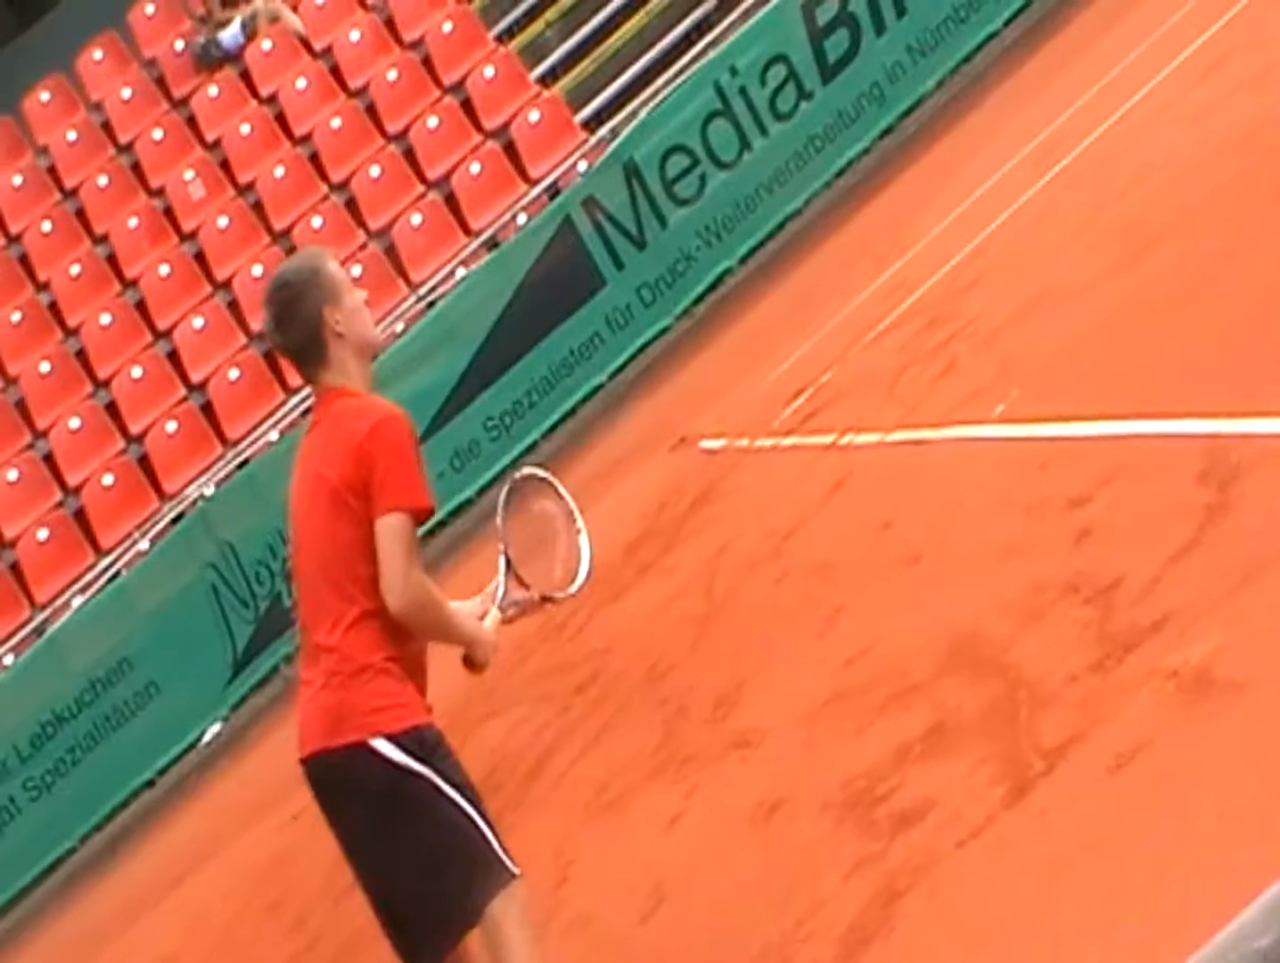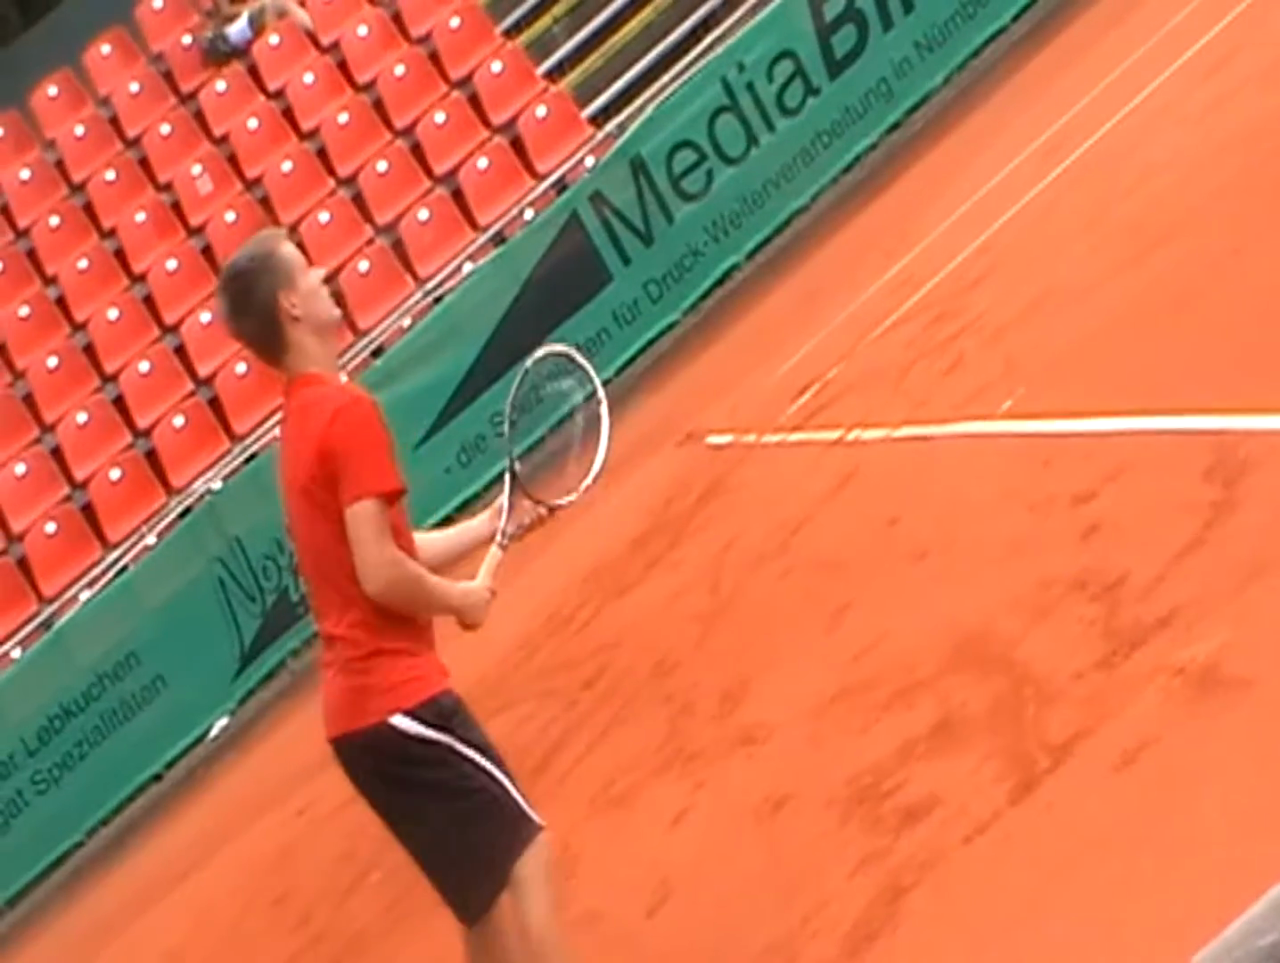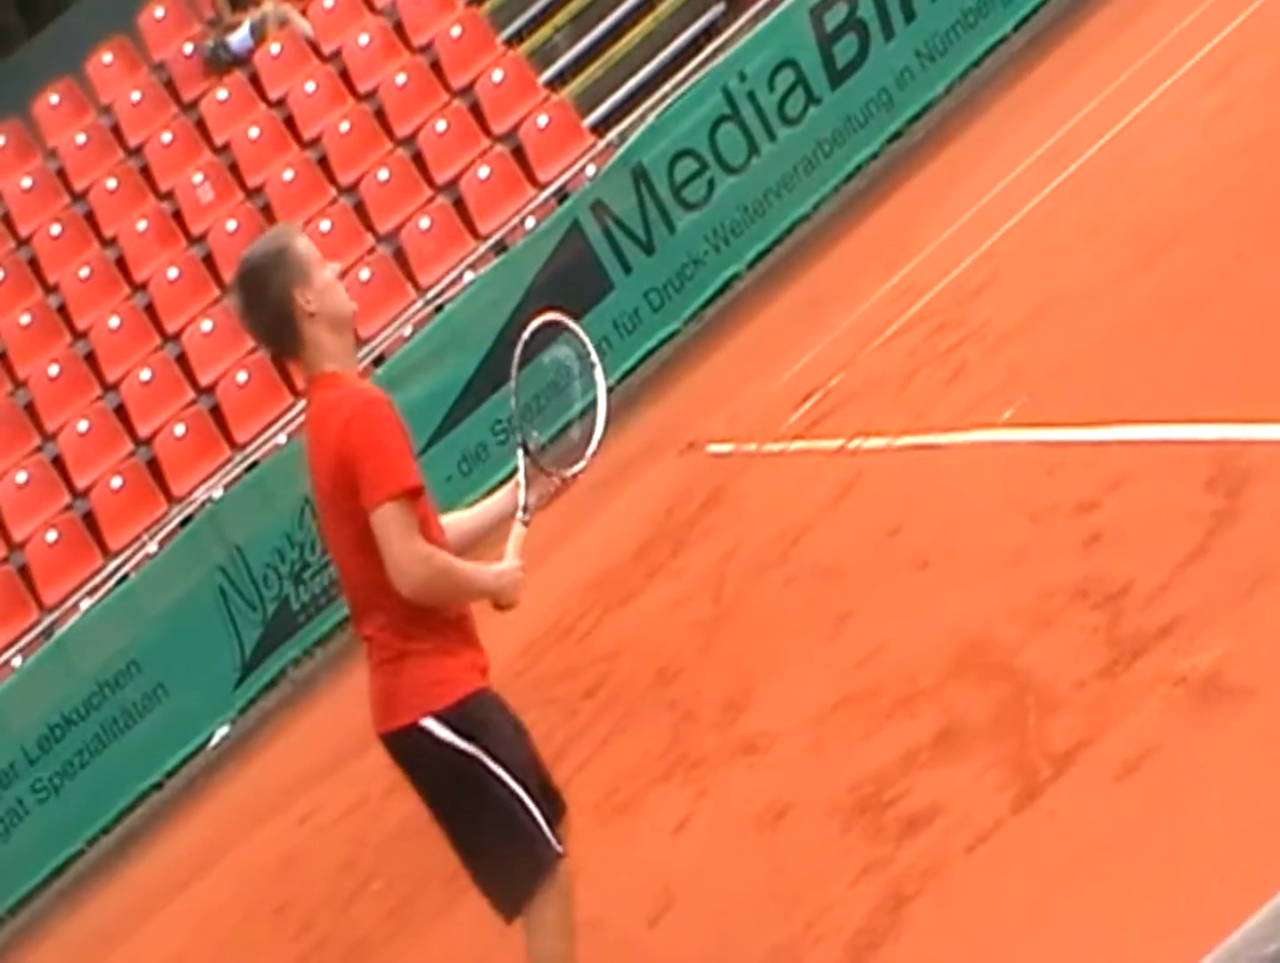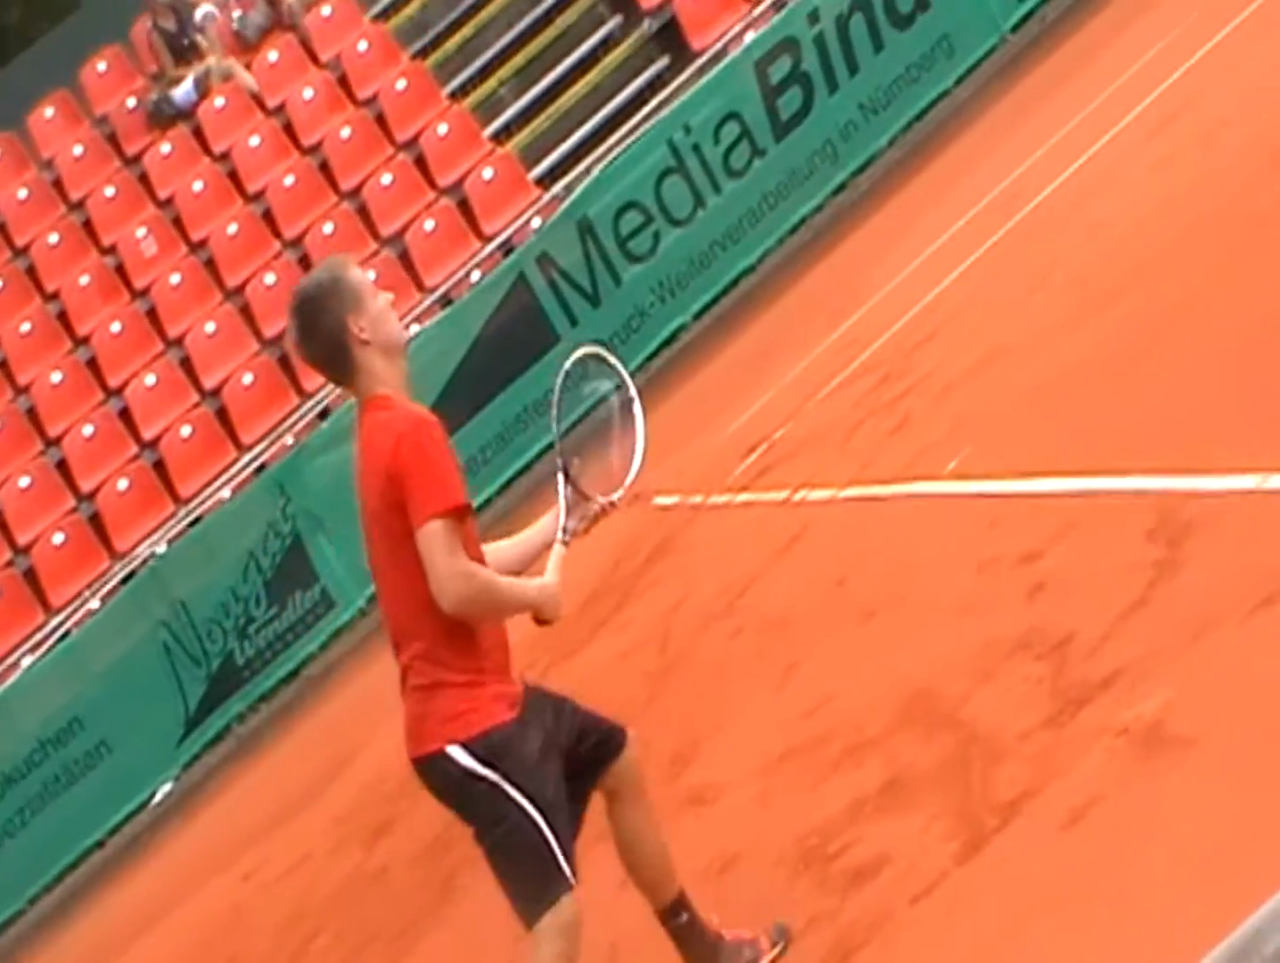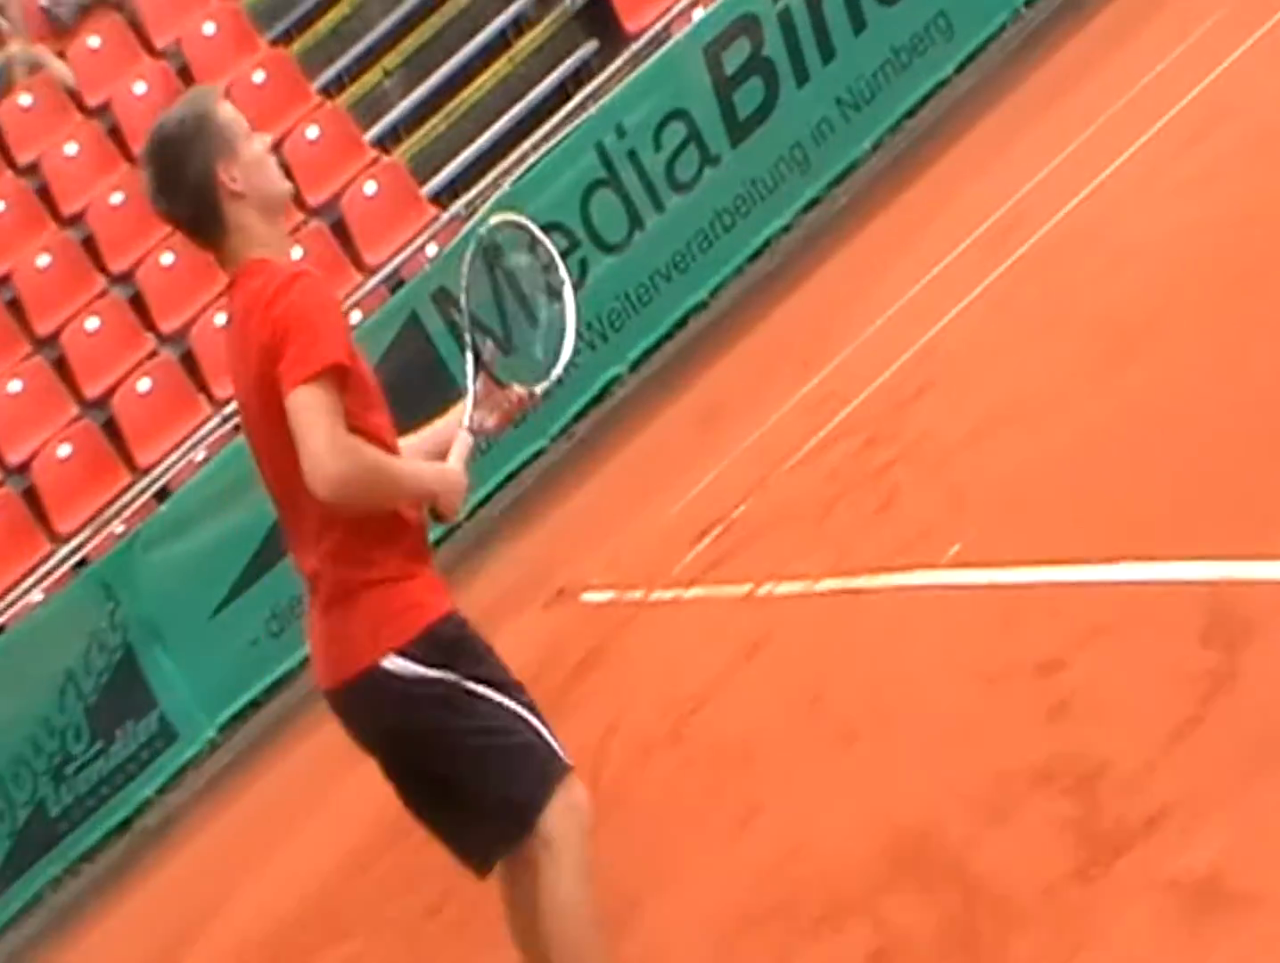
dt=0.4s
person 1, frame 1
left shoulder: (318, 443)
right shoulder: (379, 426)
right elbow: (403, 594)
left wrist: (482, 607)
right wrist: (474, 635)
left hip: (331, 725)
right hip: (378, 721)
right knee: (499, 900)
person 1, frame 2
left shoulder: (301, 421)
right shoulder: (346, 410)
right elbow: (381, 574)
left wrist: (494, 522)
right wrist: (461, 599)
left hip: (363, 703)
right hip: (399, 697)
left knee: (487, 887)
right knee: (528, 858)
person 1, frame 3
left shoulder: (328, 412)
right shoulder: (363, 409)
right elbow: (409, 569)
left wrist: (518, 495)
right wrist: (491, 581)
left hip: (437, 681)
right hip: (436, 692)
left knee: (544, 841)
right knee: (546, 876)
person 1, frame 4
left shoulder: (388, 437)
right shoulder: (413, 434)
right elbow: (453, 586)
left wrist: (561, 517)
right wrist: (537, 591)
left hip: (485, 698)
right hip: (466, 723)
left knee: (618, 762)
person 1, frame 5
left shoulder: (249, 316)
right shoulder: (292, 300)
right elbow: (331, 469)
left wrist: (465, 417)
right wrist: (430, 481)
left hip: (359, 645)
right hip: (392, 634)
left knee: (527, 845)
right knee: (561, 815)
